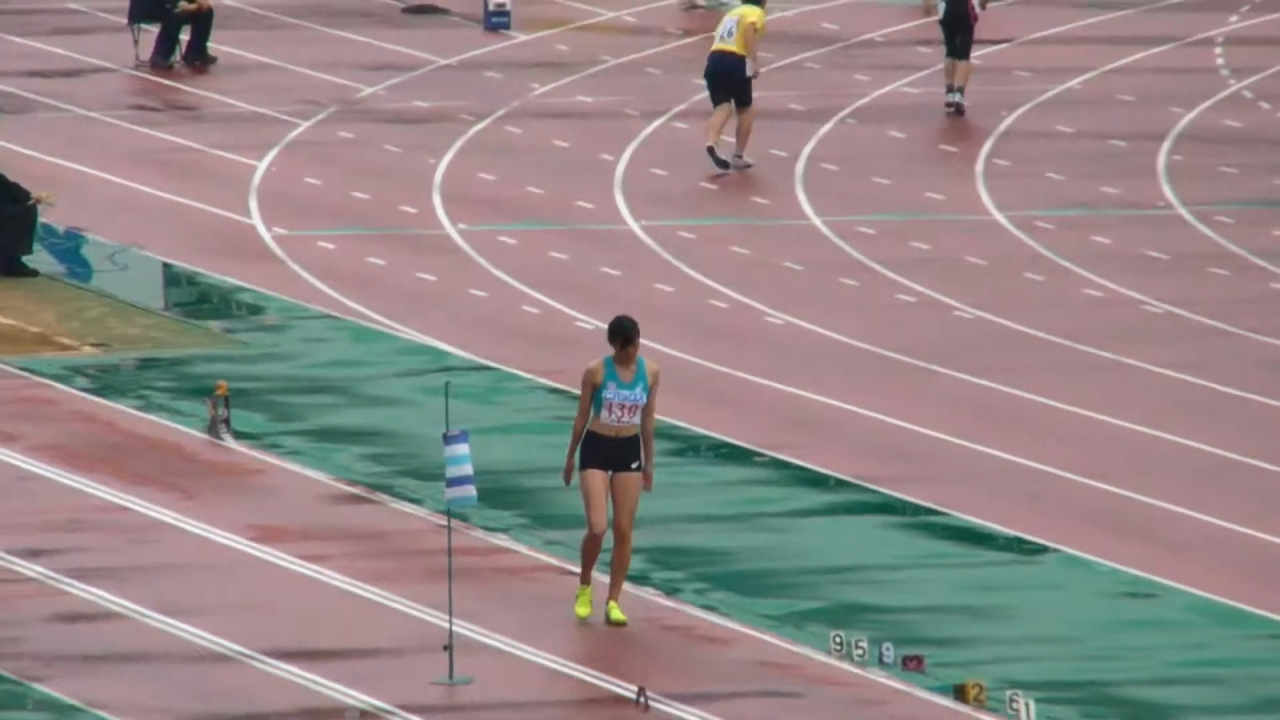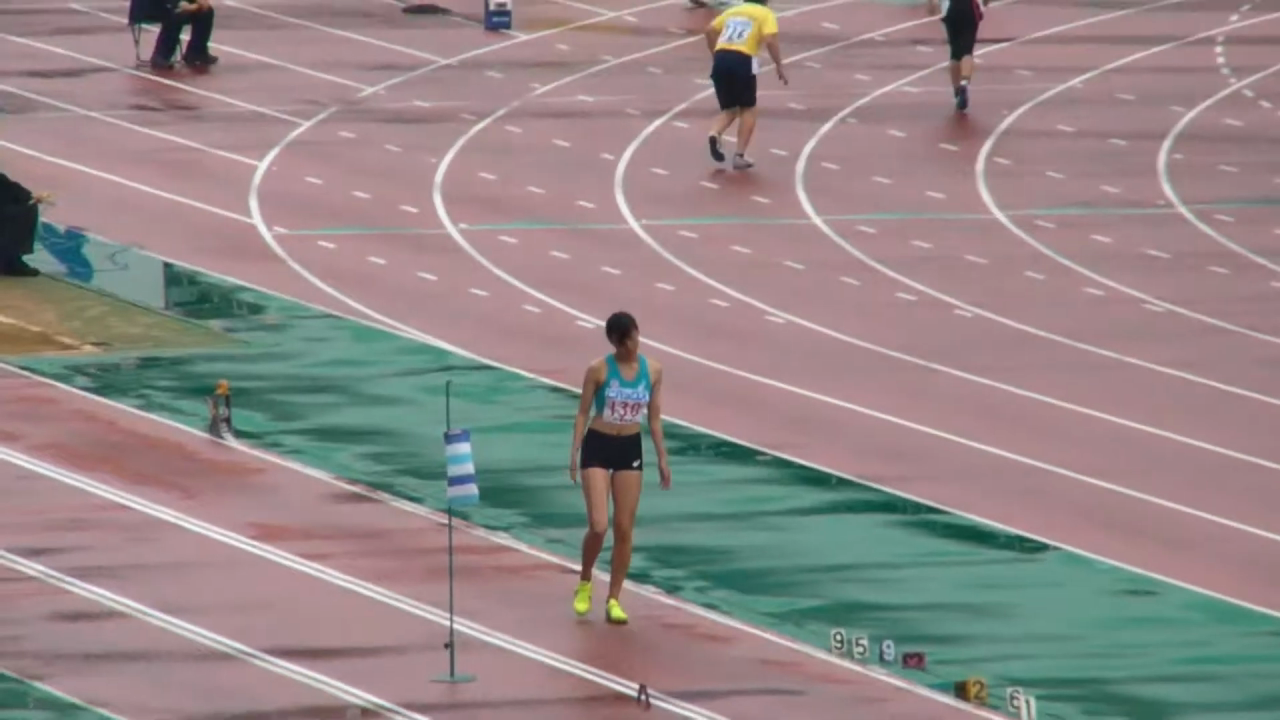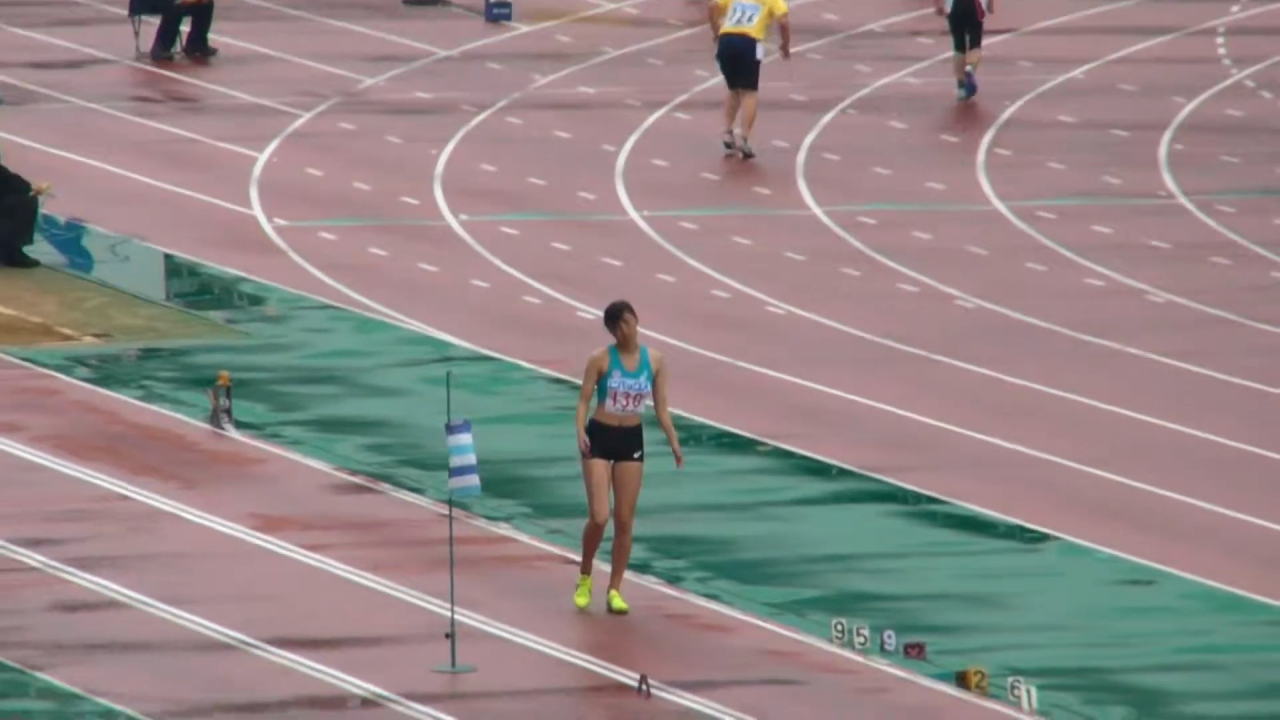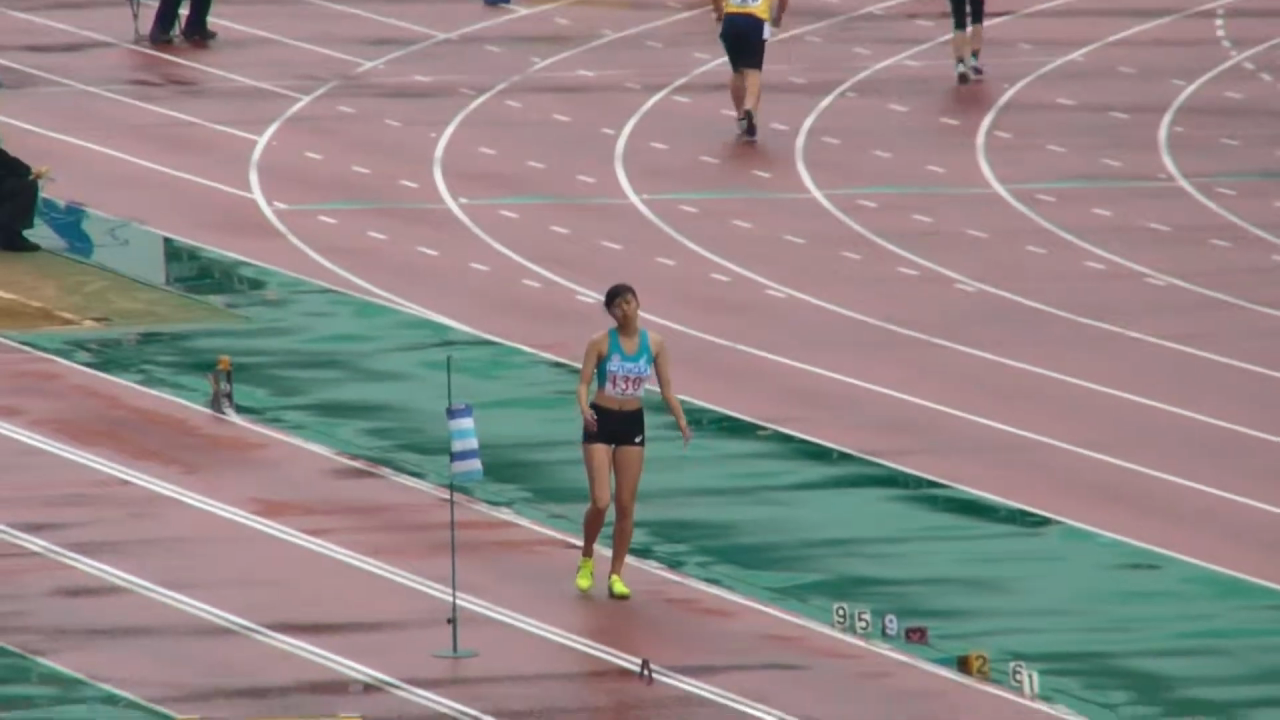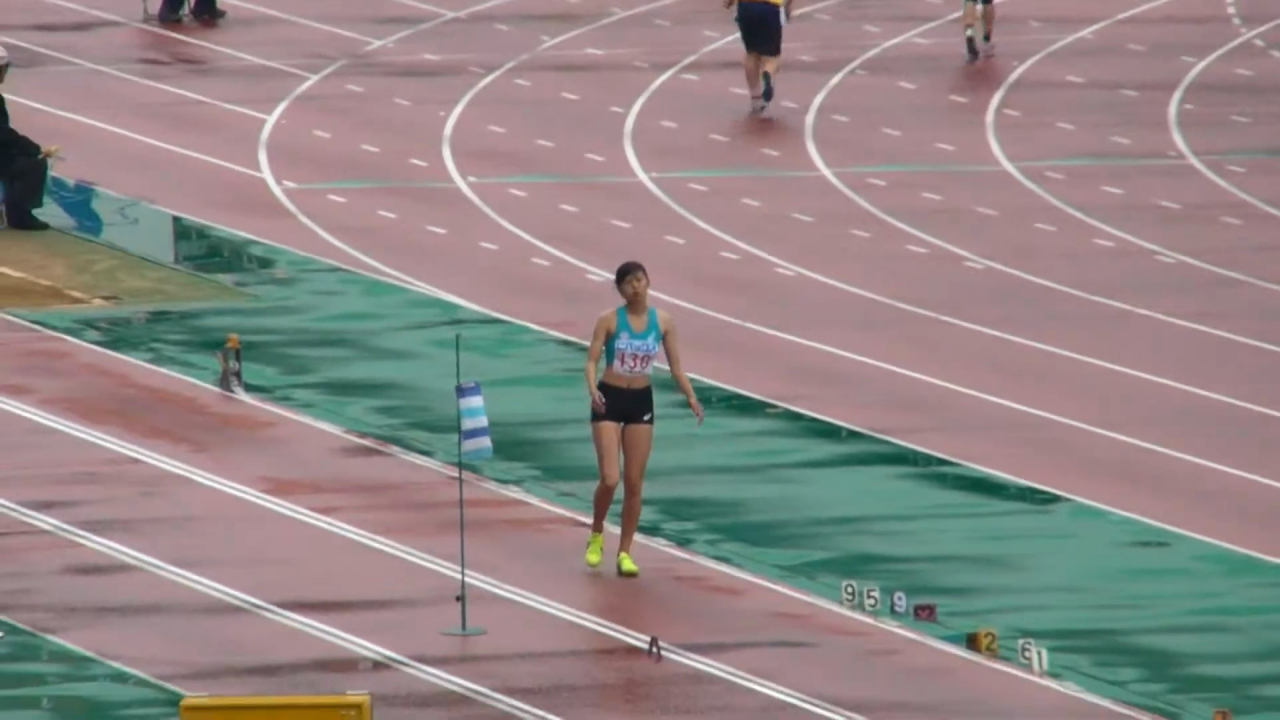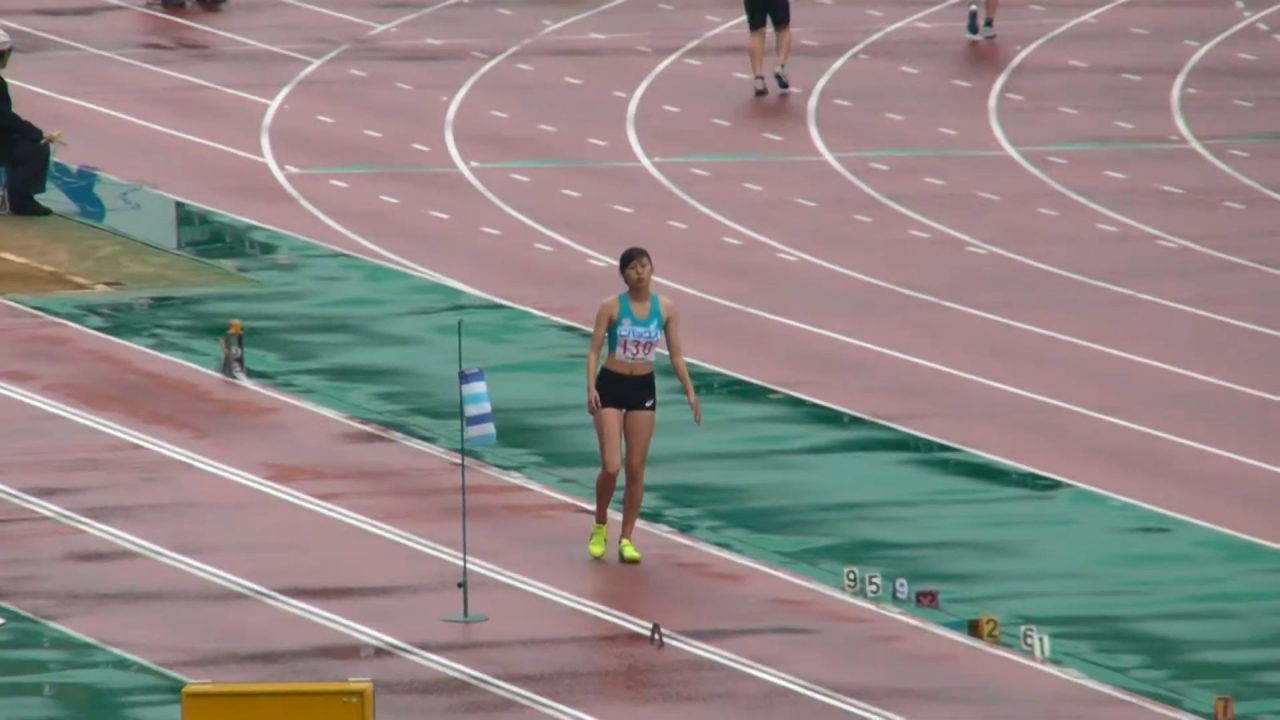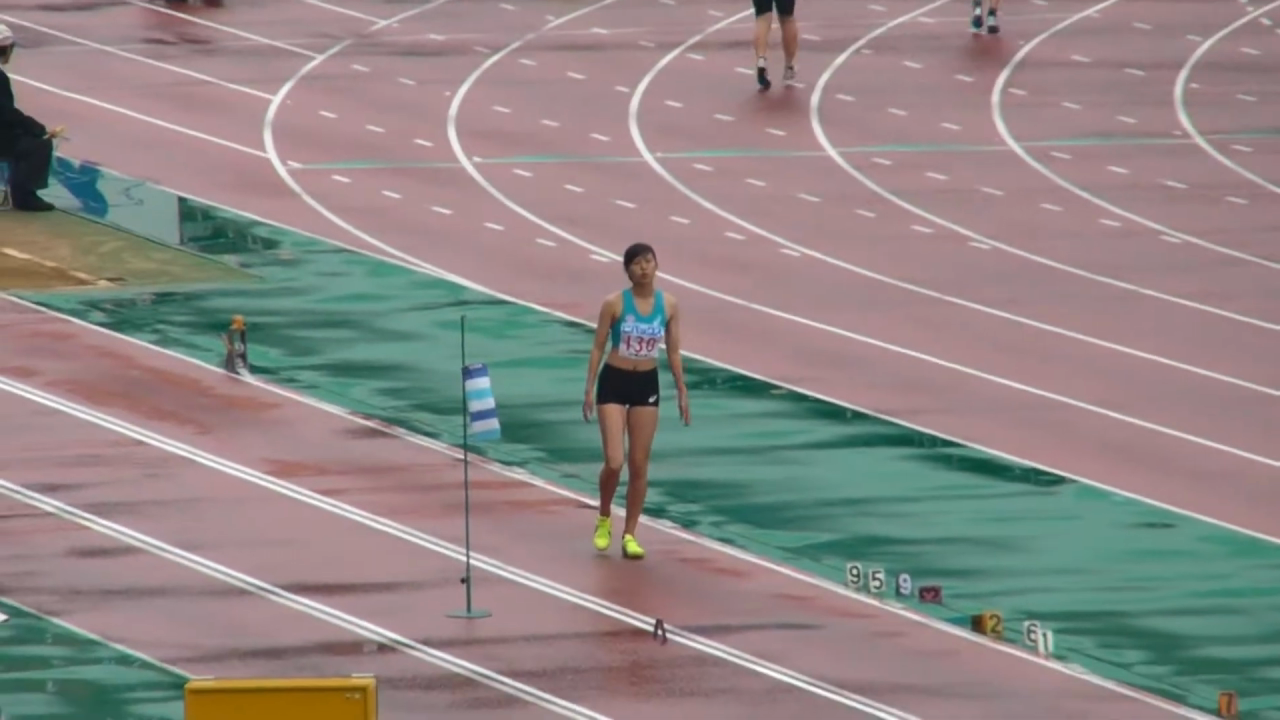
dt=0.1s
person 1, frame 1
left shoulder: (651, 372)
right shoulder: (595, 371)
left elbow: (647, 419)
right elbow: (582, 415)
left wrist: (649, 462)
right wrist: (570, 457)
left hip: (629, 451)
right hip: (596, 448)
left knee: (624, 531)
right knee: (596, 528)
left ankle: (613, 601)
right ankle: (585, 586)
person 1, frame 2
left shoulder: (653, 370)
right shoulder: (598, 369)
left elbow: (654, 419)
right elbow: (583, 413)
left wrist: (663, 459)
right wrist: (574, 453)
left hip: (631, 448)
right hip: (598, 447)
left knee: (625, 529)
right knee: (598, 526)
left ankle: (613, 599)
right ankle: (585, 583)
person 1, frame 3
left shoulder: (655, 360)
right shoulder: (599, 359)
left elbow: (661, 407)
right elbow: (582, 402)
left wrist: (674, 442)
right wrist: (581, 433)
left hip: (632, 439)
right hip: (599, 438)
left knee: (624, 520)
right knee: (599, 517)
left ankle: (614, 590)
right ankle: (584, 577)
person 1, frame 4
left shoulder: (654, 343)
right shoulder: (599, 342)
left elbow: (666, 387)
right elbow: (583, 383)
left wrist: (681, 419)
right wrist: (584, 410)
left hip: (633, 423)
right hip: (600, 422)
left knee: (626, 505)
right knee: (600, 502)
left ankle: (616, 575)
right ankle: (587, 560)
person 1, frame 5
left shoulder: (663, 321)
right shoulder: (608, 320)
left elbow: (675, 365)
right elbow: (592, 361)
left wrist: (691, 398)
right wrist: (592, 392)
left hip: (642, 401)
right hip: (609, 400)
left knee: (634, 482)
right knee: (609, 479)
left ankle: (624, 552)
right ankle: (595, 534)
person 1, frame 6
left shoulder: (666, 308)
right shoulder: (610, 306)
left elbow: (675, 354)
right elbow: (593, 350)
left wrist: (690, 392)
right wrist: (590, 387)
left hip: (644, 387)
right hip: (611, 386)
left knee: (636, 469)
right knee: (611, 466)
left ankle: (626, 539)
right ankle: (599, 526)
person 1, frame 7
left shoulder: (668, 304)
right shoulder: (613, 304)
left elbow: (673, 352)
right elbow: (598, 348)
left wrist: (682, 393)
right wrist: (589, 390)
left hip: (647, 384)
right hip: (614, 382)
left knee: (639, 465)
right knee: (614, 462)
left ankle: (629, 534)
right ankle: (604, 518)
